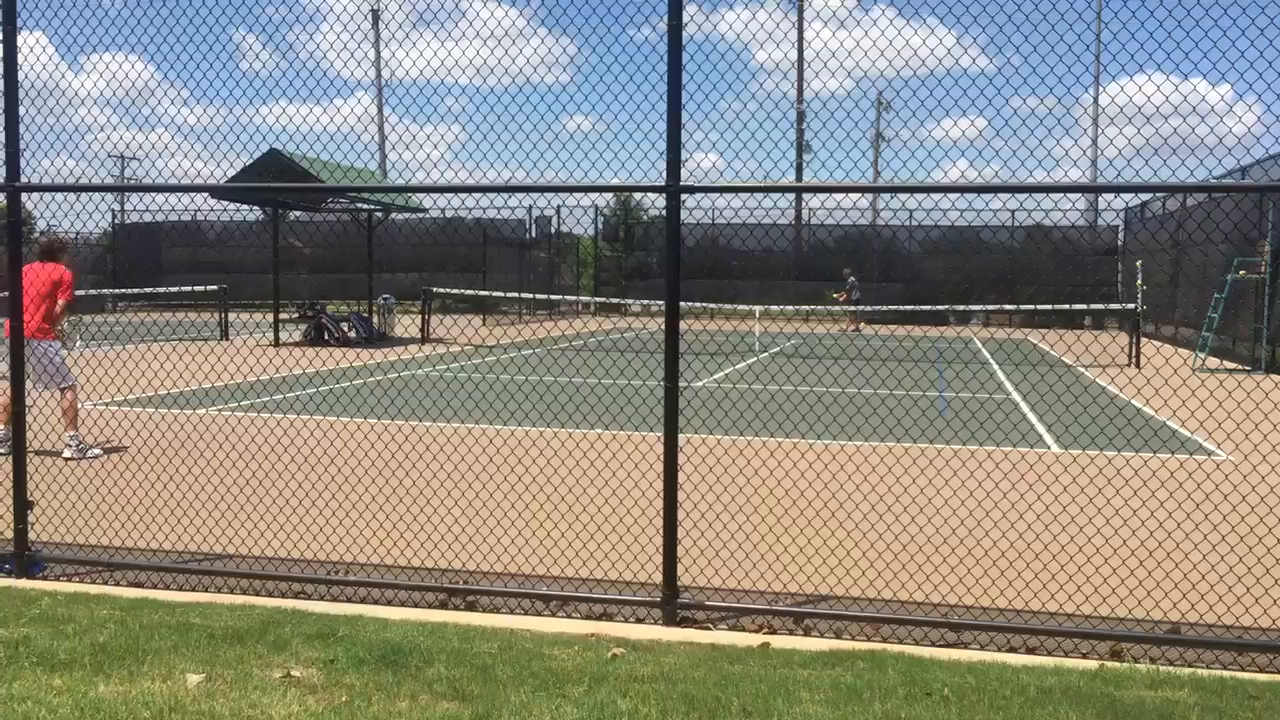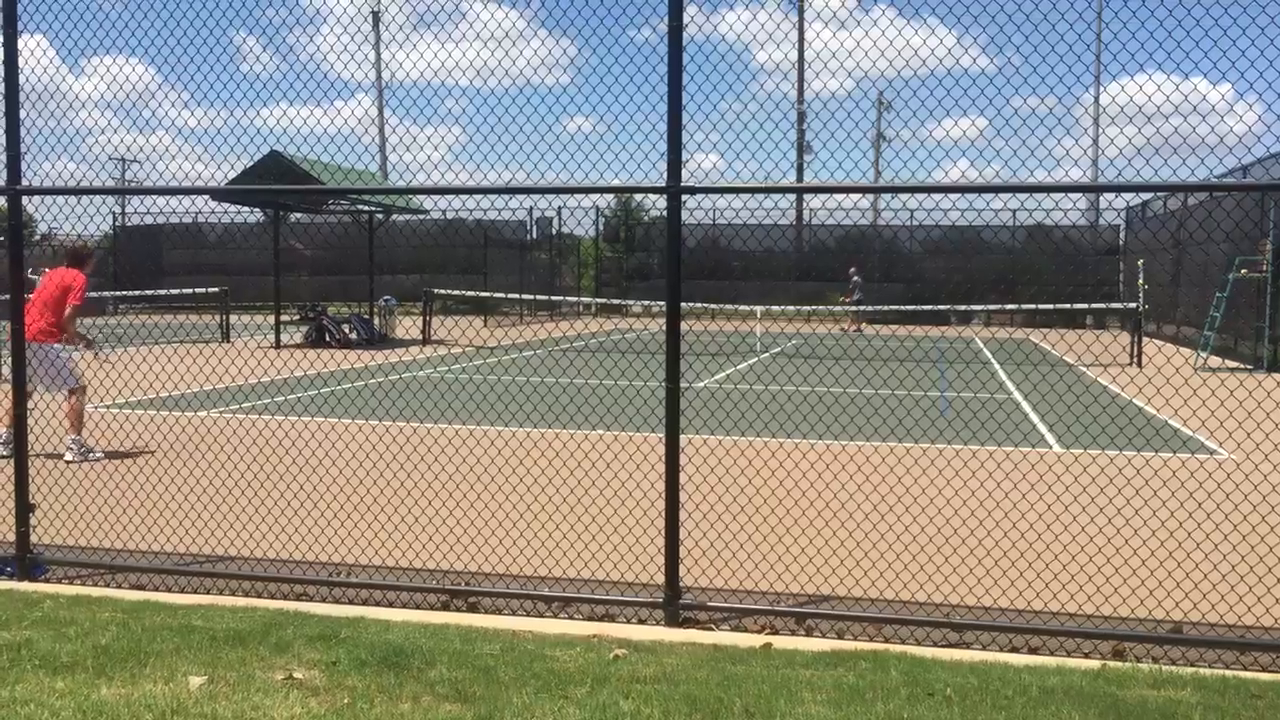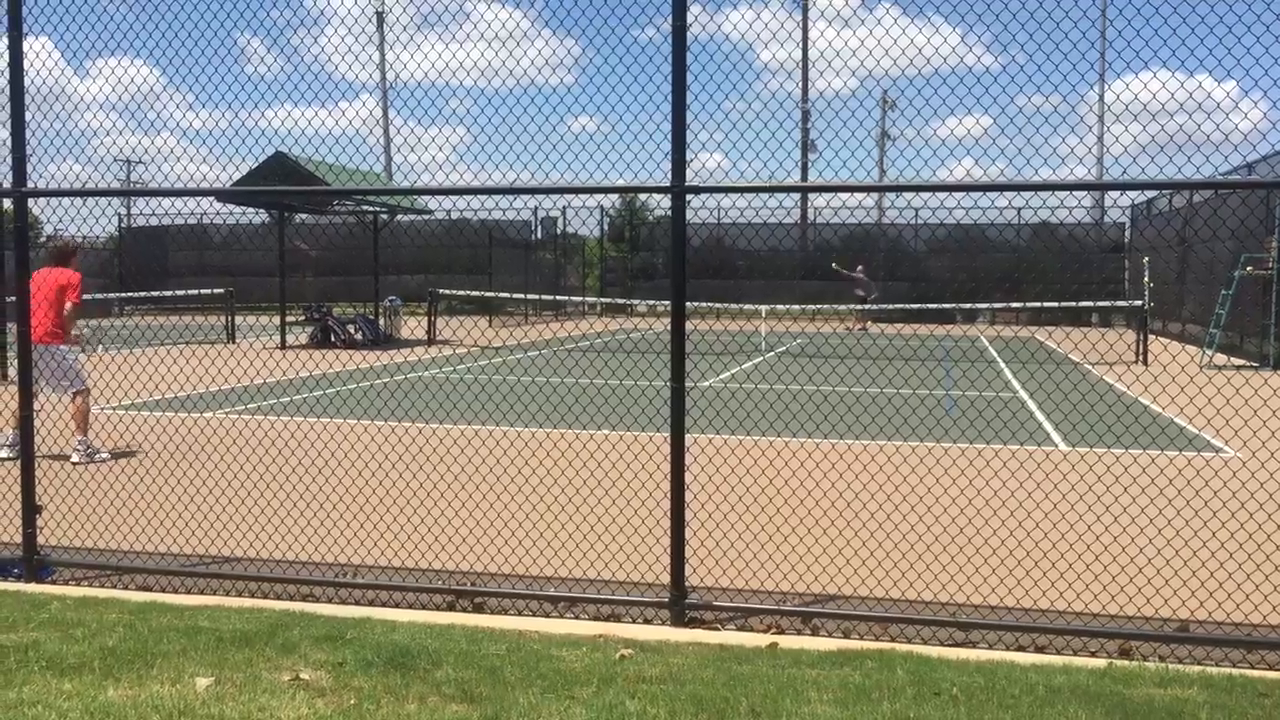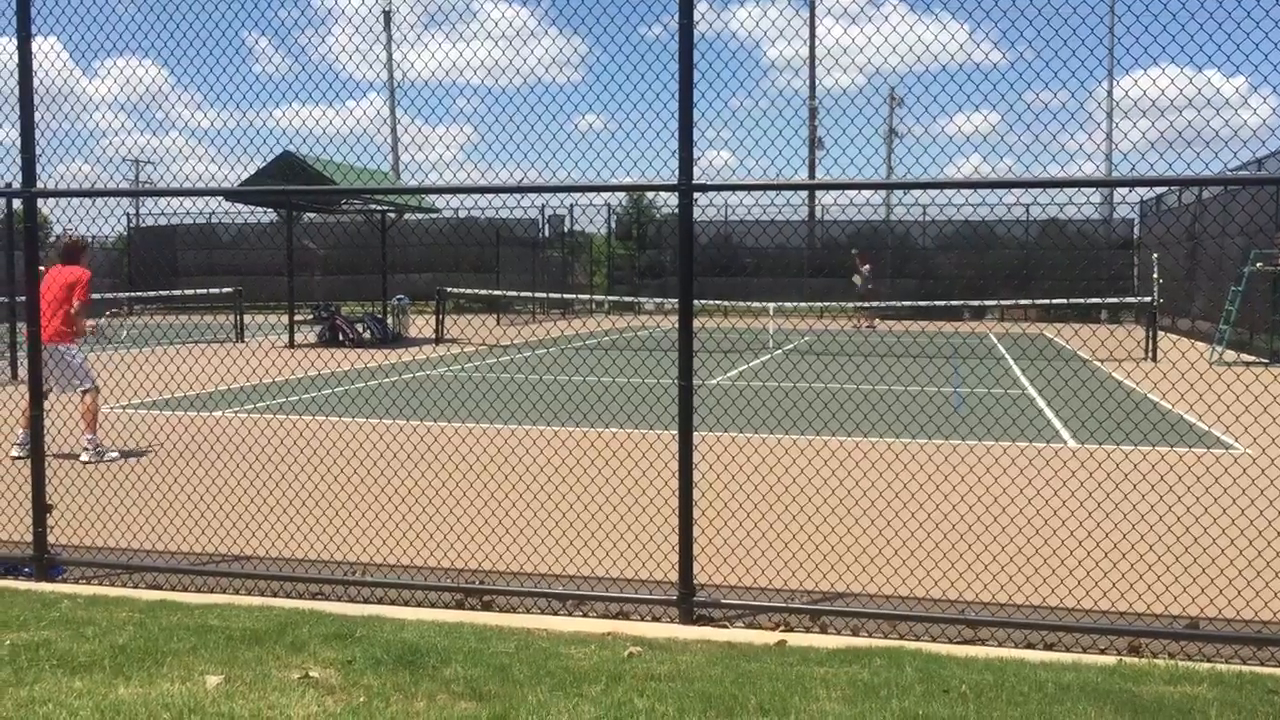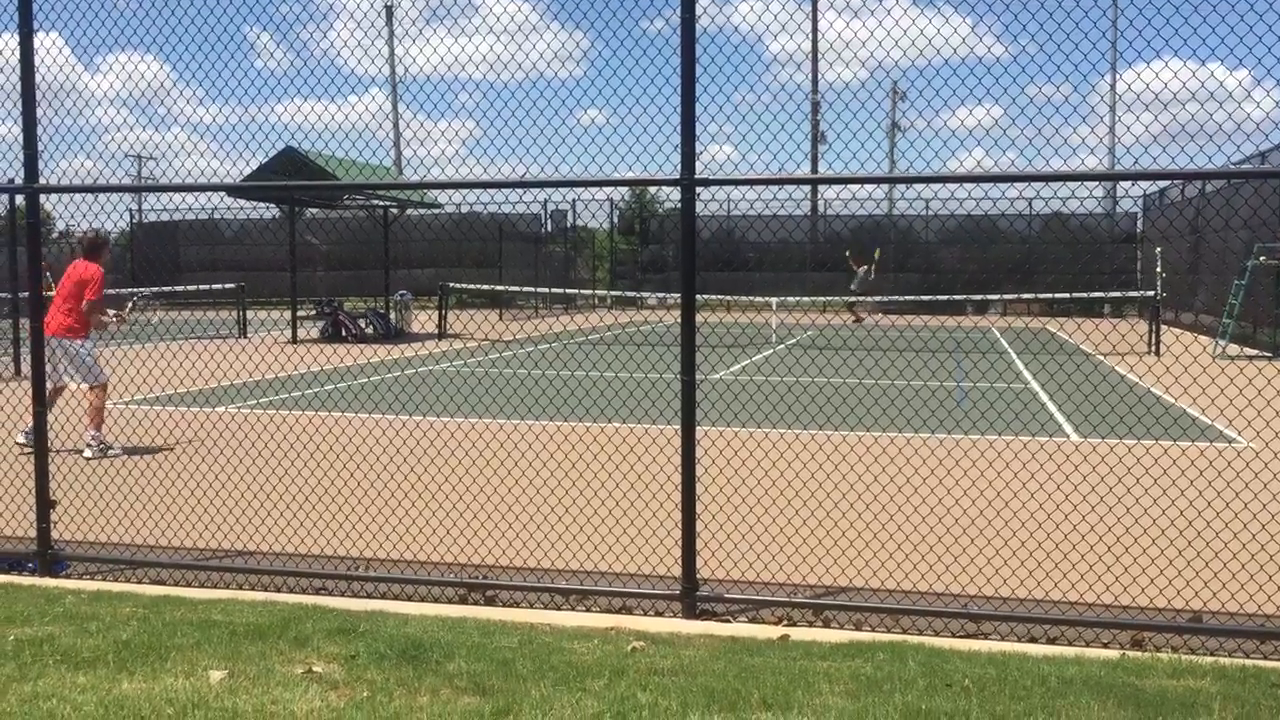
dt=0.4s
person 1, frame 1
left shoulder: (26, 269)
right shoulder: (64, 273)
left elbow: (24, 302)
right elbow: (60, 310)
right wrist: (53, 328)
right hip: (40, 337)
right knee: (68, 386)
right ankle: (73, 444)
person 1, frame 2
left shoulder: (53, 273)
right shoulder: (79, 278)
right elbow: (69, 315)
left wrist: (75, 335)
right wrist: (73, 336)
left hip: (23, 335)
right hip: (45, 340)
right knee: (76, 388)
right ankle: (75, 447)
person 1, frame 3
left shoulder: (37, 275)
right shoulder: (73, 276)
left elbow: (39, 308)
right elbow: (68, 313)
right wrist: (68, 334)
left hip: (27, 339)
right hip: (50, 342)
right knee: (80, 390)
right ankle: (82, 448)
person 1, frame 4
left shoulder: (50, 272)
right shoulder: (82, 274)
right elbow: (75, 310)
left wrist: (80, 324)
right wrist: (80, 329)
left hip: (38, 338)
right hip: (59, 341)
right knee: (89, 389)
left ankle: (22, 443)
right ankle: (91, 447)
person 1, frame 5
left shoulder: (77, 264)
right shoulder: (96, 271)
right elbow: (86, 309)
left wrist: (105, 314)
right wrist: (100, 322)
left hip: (50, 331)
right hip: (70, 336)
left knee: (55, 386)
right knee: (98, 384)
left ankle: (30, 432)
right ankle: (95, 443)
